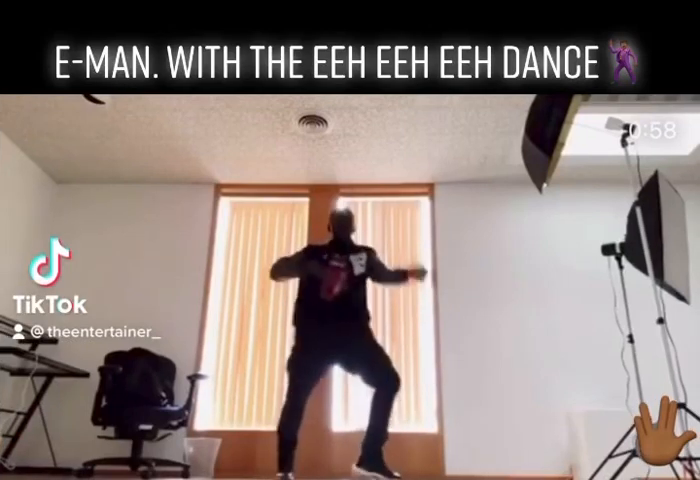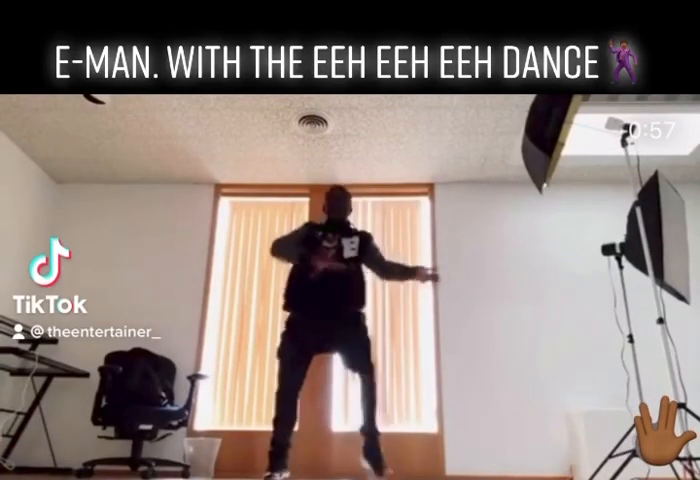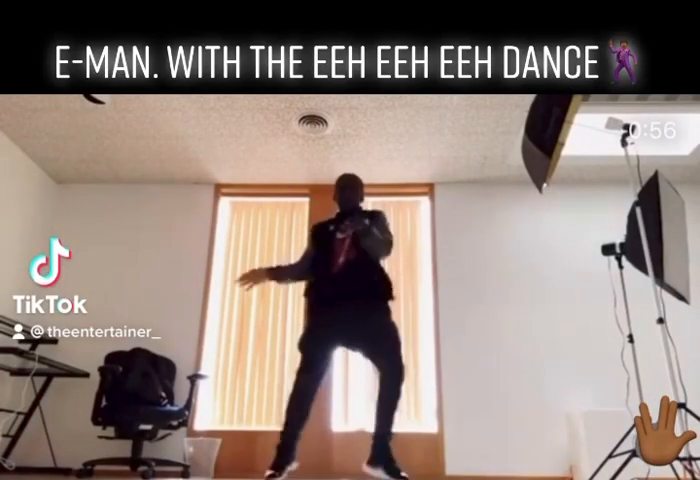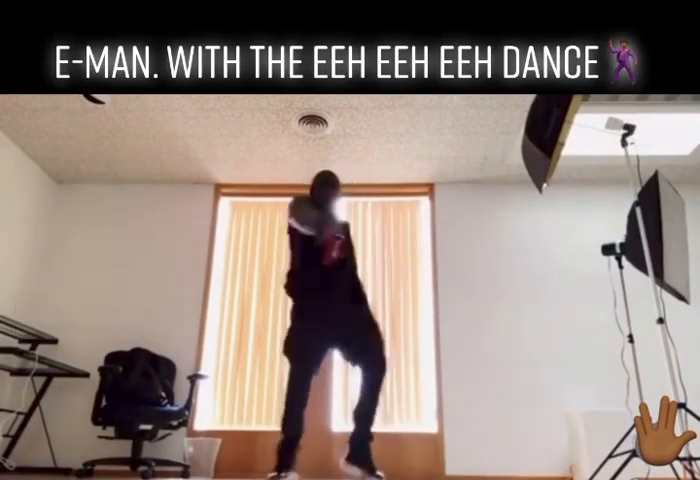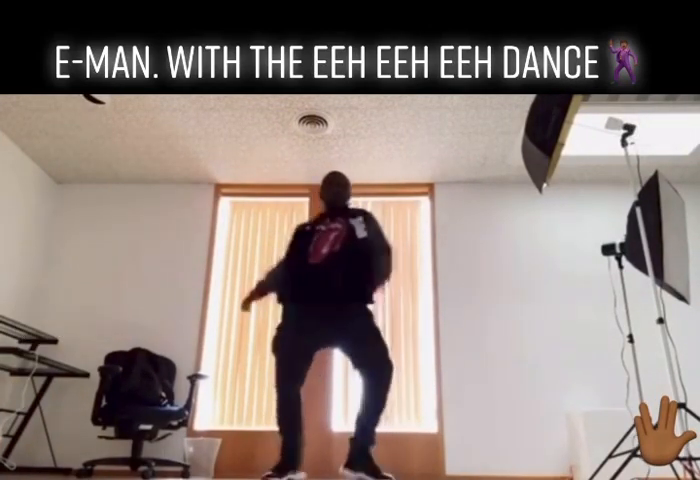
dt=1s
person 1, frame 1
left shoulder: (365, 255)
right shoulder: (311, 254)
left elbow: (382, 274)
right elbow: (278, 271)
left wrist: (405, 274)
right wrist: (310, 269)
left hip: (352, 331)
right hip: (314, 334)
left knee: (388, 381)
right knee: (297, 393)
left ankle: (371, 457)
person 1, frame 2
left shoulder: (361, 239)
right shoulder: (309, 231)
left elbow: (383, 268)
right elbow: (278, 248)
left wrist: (413, 272)
right wrist: (313, 257)
left hip: (344, 315)
right hip: (304, 316)
left knee: (364, 369)
right knee: (289, 381)
left ankle: (371, 444)
person 1, frame 3
left shoulder: (374, 220)
right shoulder: (322, 230)
left elbow: (382, 248)
right elbow: (304, 268)
left wrist: (360, 231)
right wrist: (271, 273)
left hip: (368, 309)
right hip: (328, 310)
left knee: (393, 371)
right knee: (308, 376)
left ankle: (380, 454)
right ankle: (286, 451)
person 1, frame 4
left shoulder: (340, 229)
right shoulder: (302, 208)
right elbow: (306, 219)
left wrist: (364, 311)
right wrist: (326, 226)
left hip: (347, 308)
right hip: (312, 306)
left knee: (374, 365)
right knee: (301, 377)
left ankle: (359, 451)
person 1, frame 5
left shoulder: (362, 221)
right shoulder: (306, 230)
left elbow: (380, 257)
right elbow: (285, 268)
left wrist: (371, 281)
right wrist: (259, 290)
left hip: (347, 308)
right hip: (305, 310)
left knee: (380, 368)
right knee: (288, 378)
